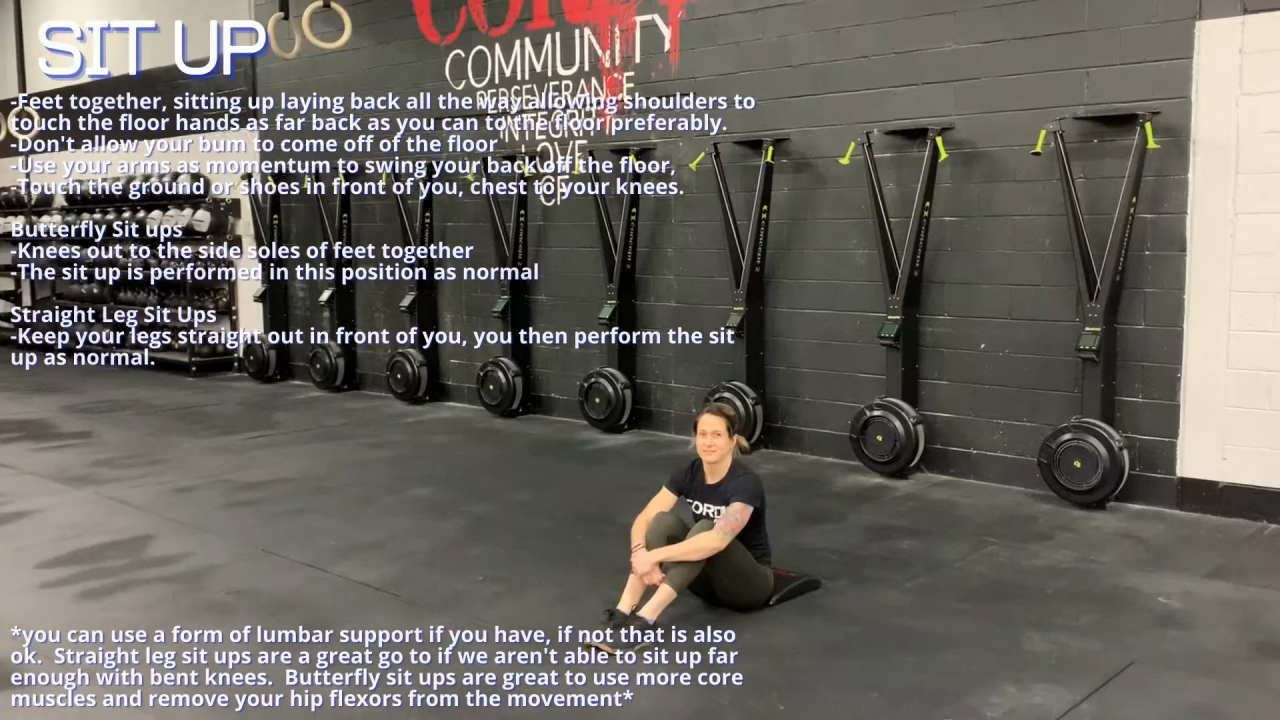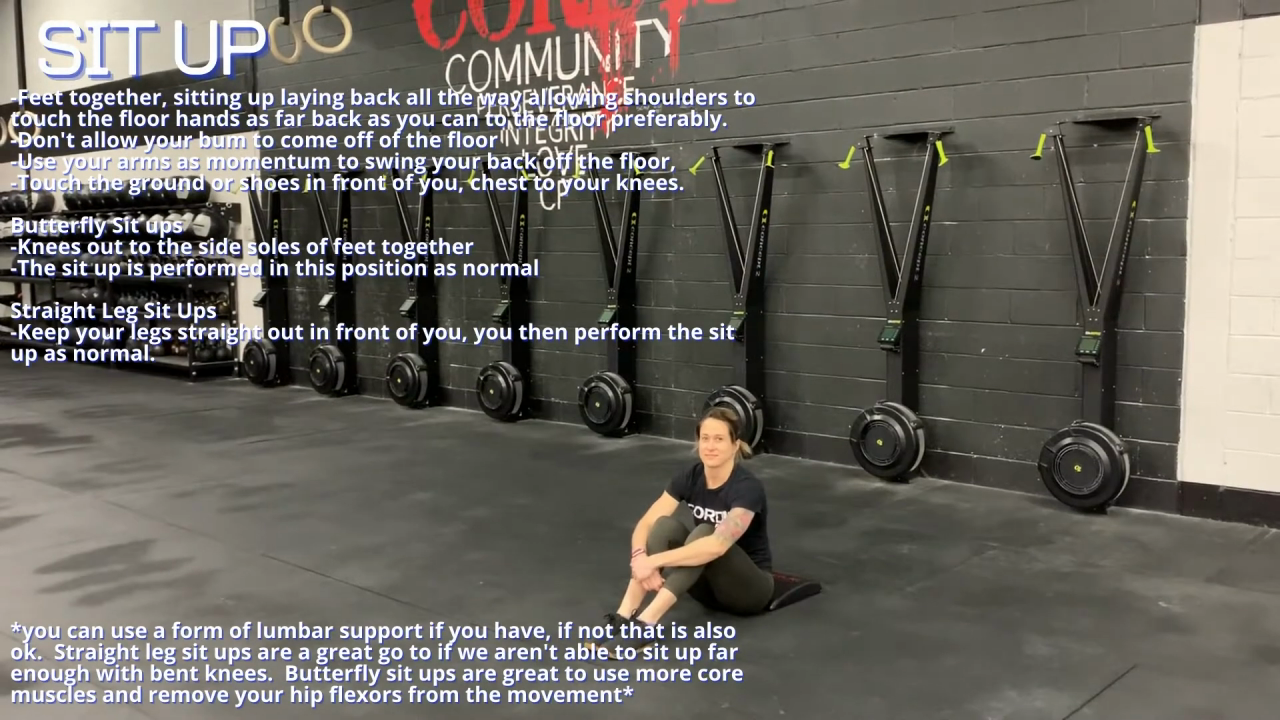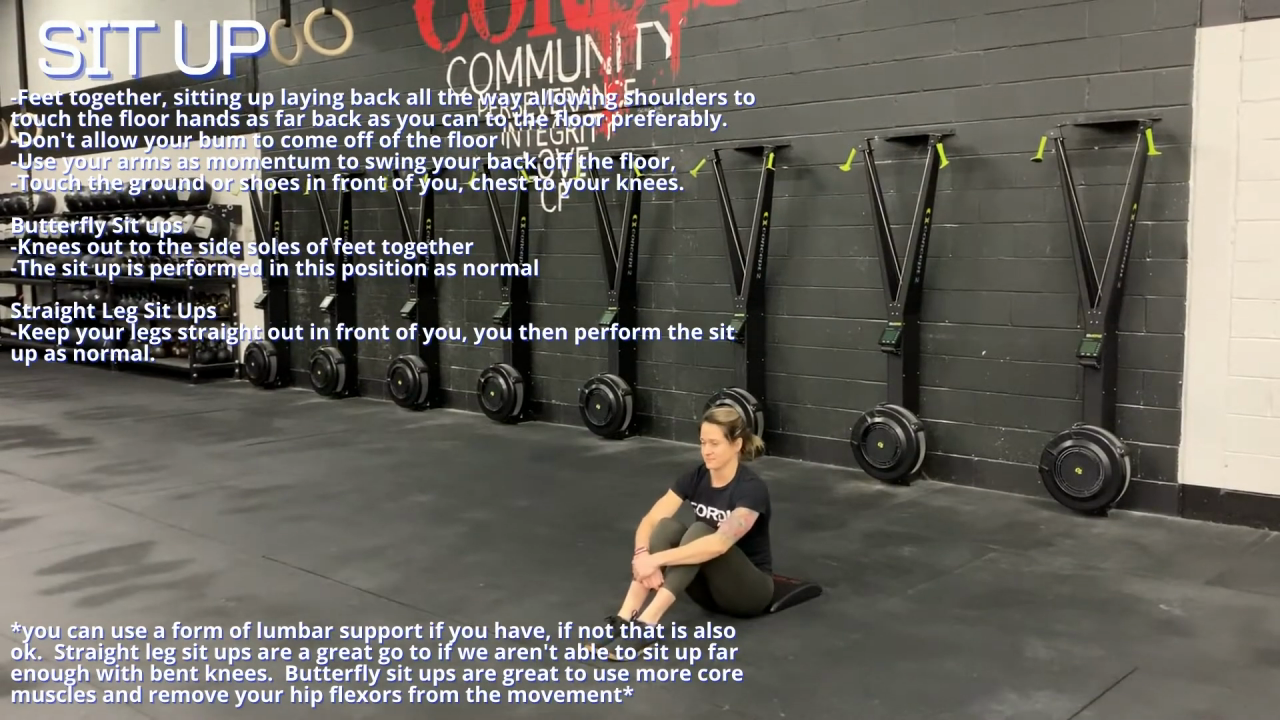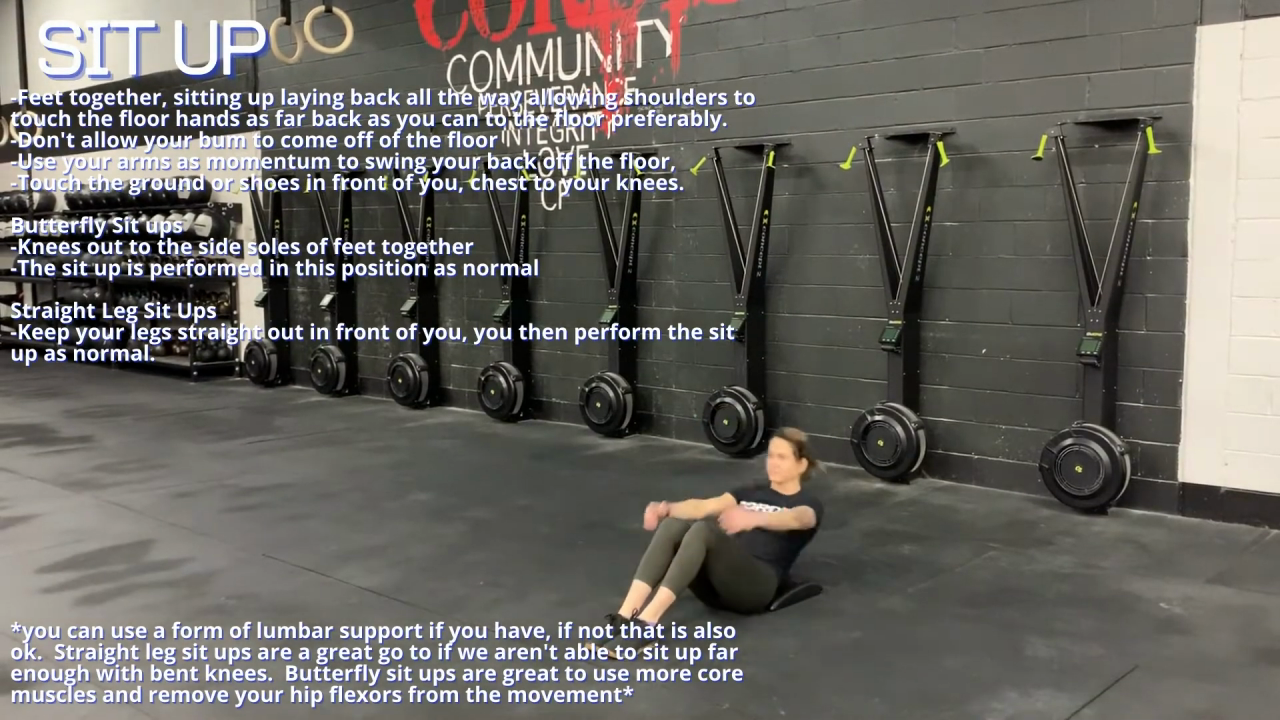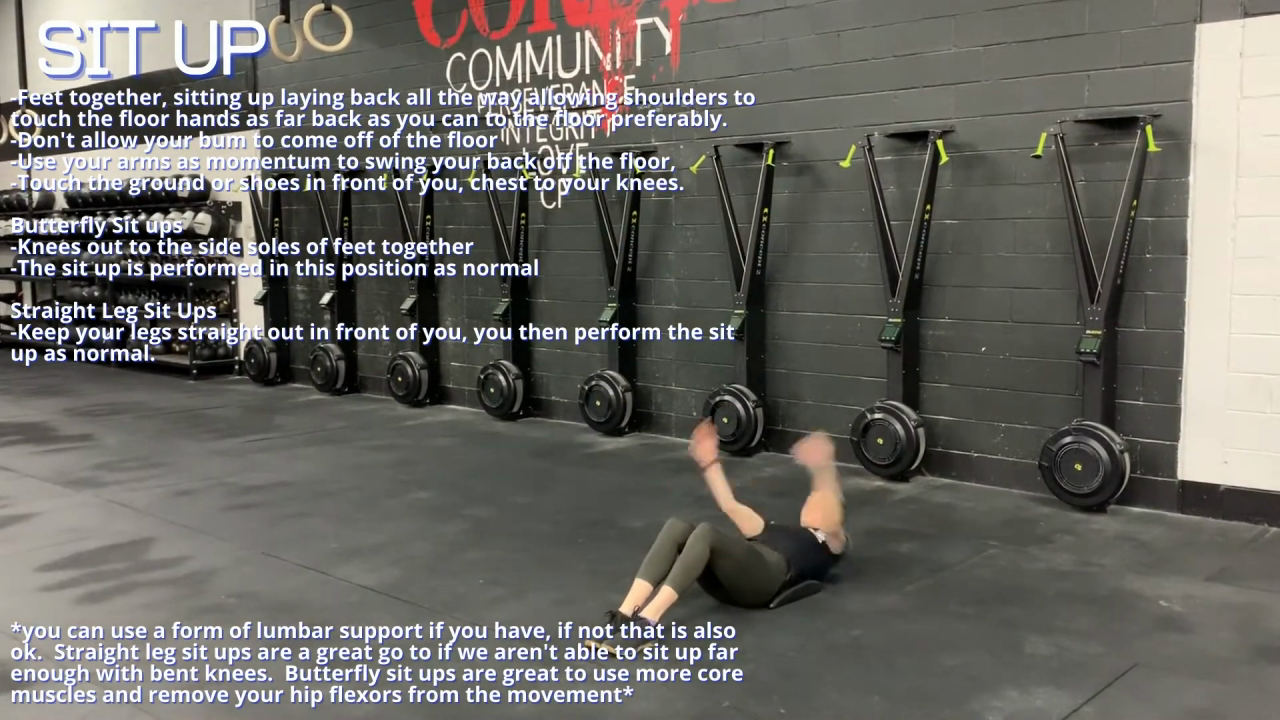
dt=1s
person 1, frame 1
left shoulder: (746, 482)
right shoulder: (688, 472)
left elbow: (718, 540)
right elbow: (644, 520)
left wrist: (654, 556)
right wrist: (639, 553)
left hip: (749, 580)
right hip: (707, 577)
left knee: (704, 528)
right knee: (664, 521)
left ankle: (644, 620)
right ankle: (623, 614)
person 1, frame 2
left shoulder: (747, 488)
right shoulder: (690, 478)
left elbow: (718, 545)
right elbow: (645, 525)
left wrist: (654, 561)
right wrist: (639, 558)
left hip: (749, 586)
right hip: (708, 583)
left knee: (704, 533)
right knee: (666, 525)
left ankle: (645, 623)
right ankle: (624, 617)
person 1, frame 3
left shoulder: (752, 489)
right shoulder: (695, 478)
left elbow: (720, 543)
right elbow: (650, 521)
left wrist: (657, 560)
right wrist: (642, 554)
left hip: (749, 588)
right hip: (707, 586)
left knee: (699, 532)
right knee: (668, 526)
left ankle: (646, 624)
right ankle: (624, 619)
person 1, frame 4
left shoulder: (808, 506)
right shoulder: (752, 493)
left elbow: (791, 519)
right elbow: (704, 507)
left wrist: (755, 518)
right wrist: (666, 509)
left hip: (757, 584)
right hip: (716, 584)
left knee: (702, 531)
right knee: (673, 526)
left ankle: (646, 624)
right ankle: (624, 619)
person 1, frame 5
left shoulder: (828, 546)
right shoulder: (773, 530)
left elbow: (831, 517)
right elbow: (730, 505)
left wrist: (821, 467)
right wrist: (710, 462)
left hip: (764, 576)
right hip: (723, 577)
left knee: (707, 531)
right knee: (678, 527)
left ankle: (646, 623)
right ankle: (623, 617)
